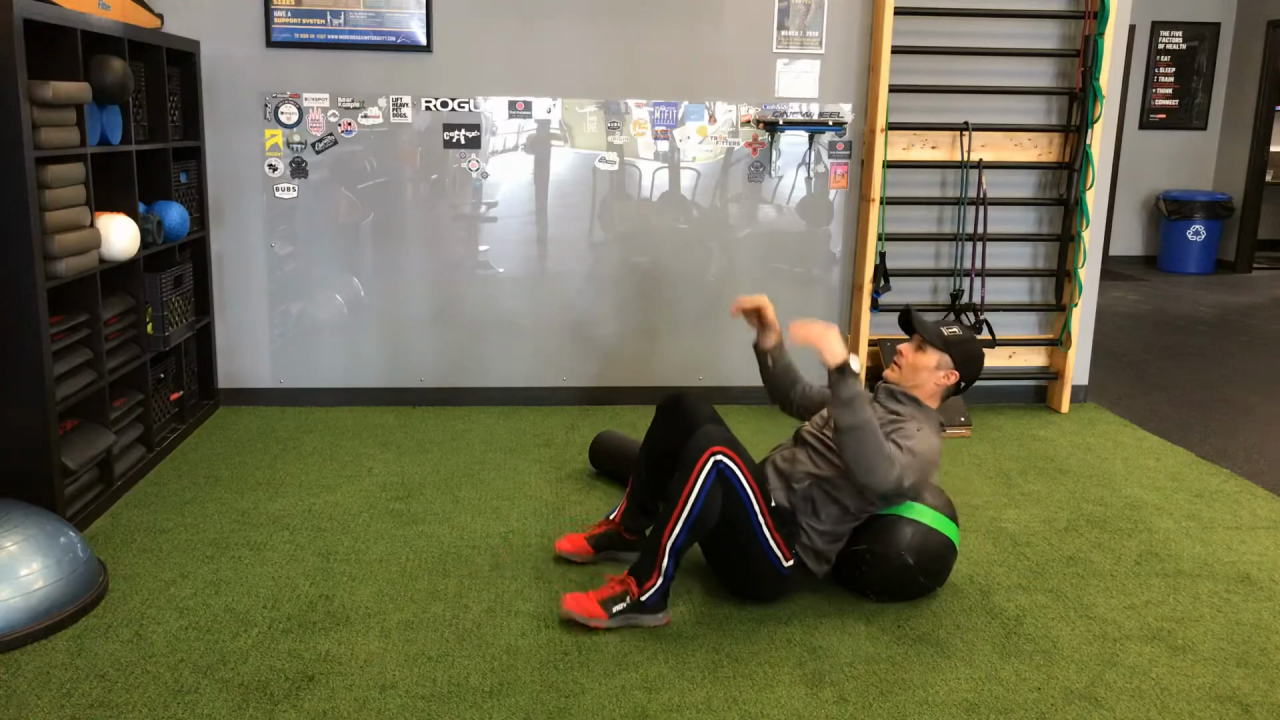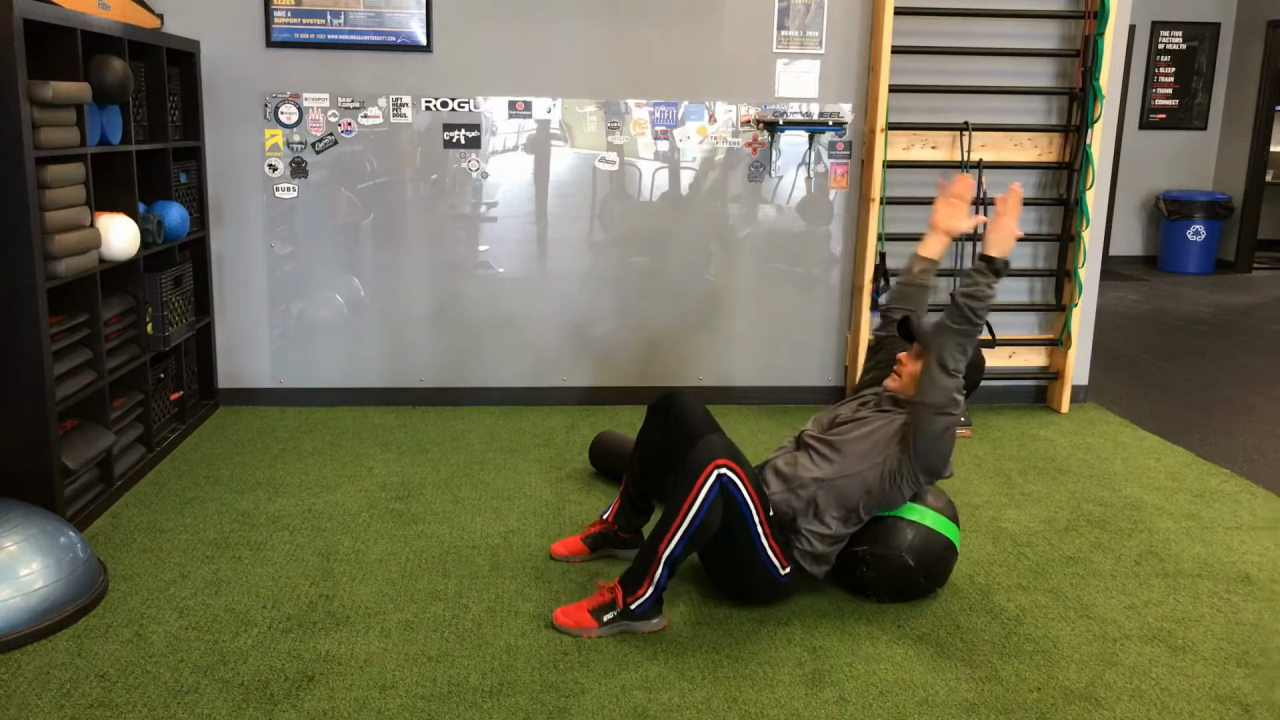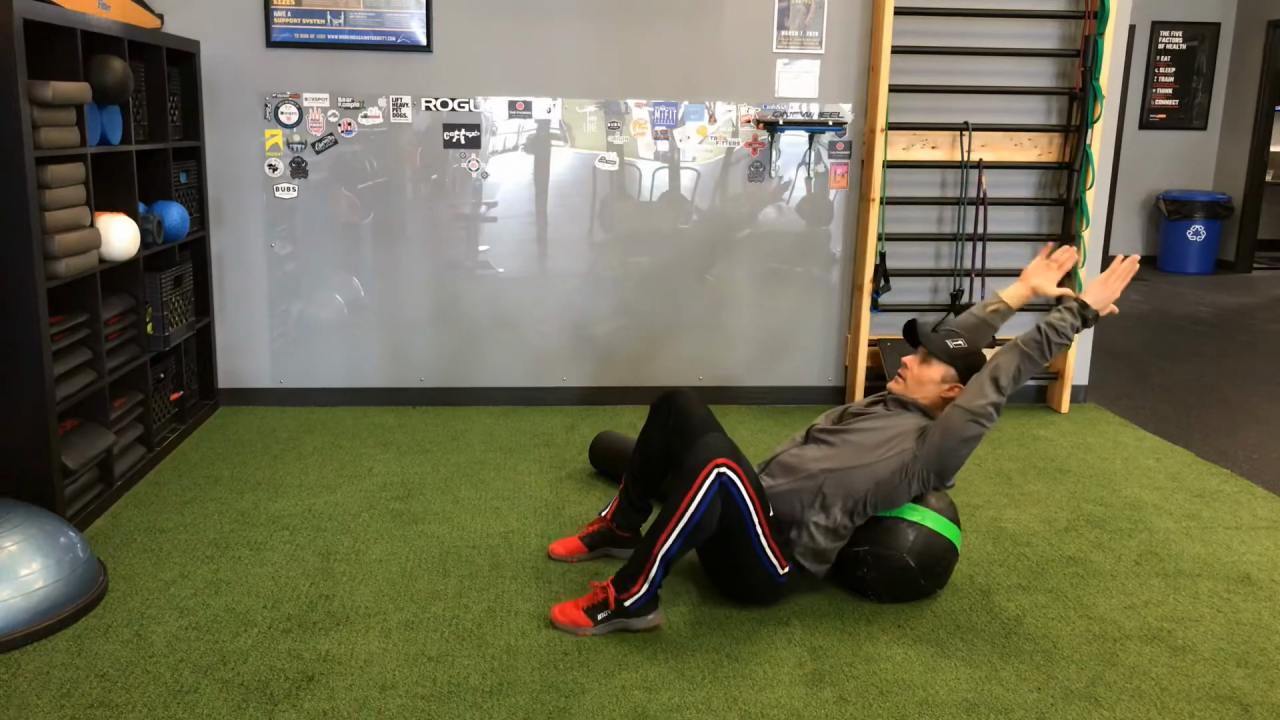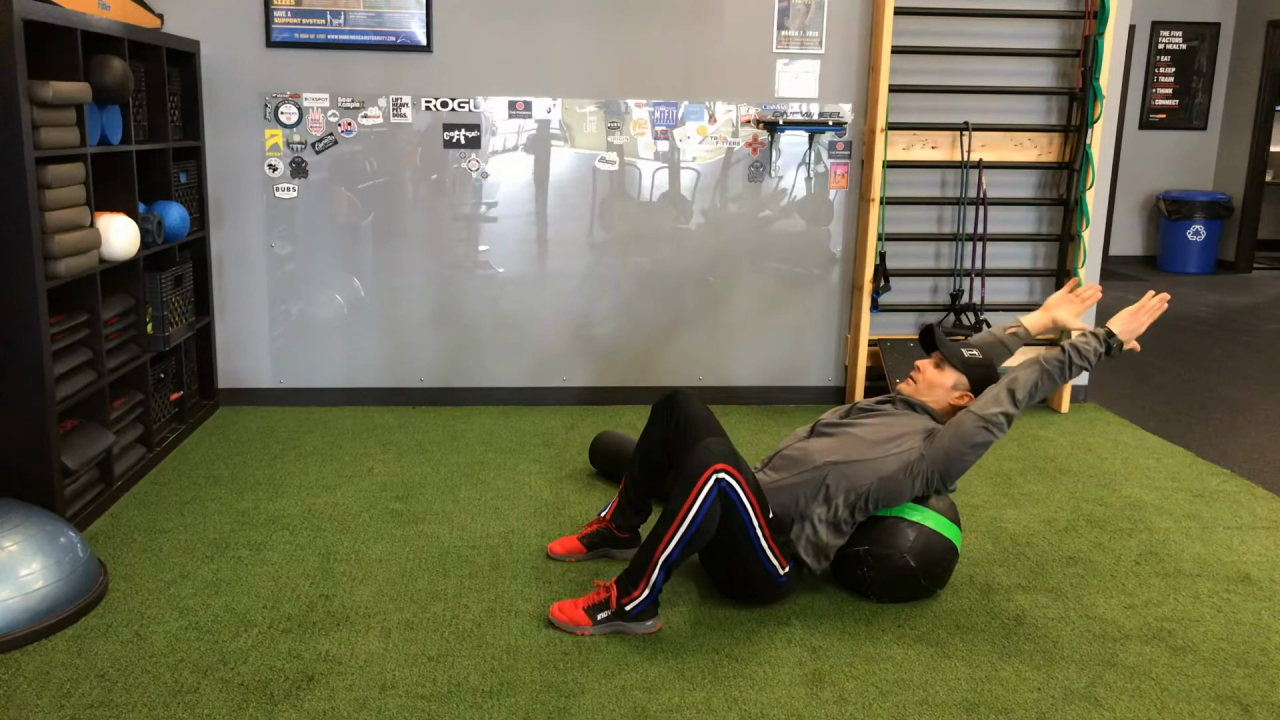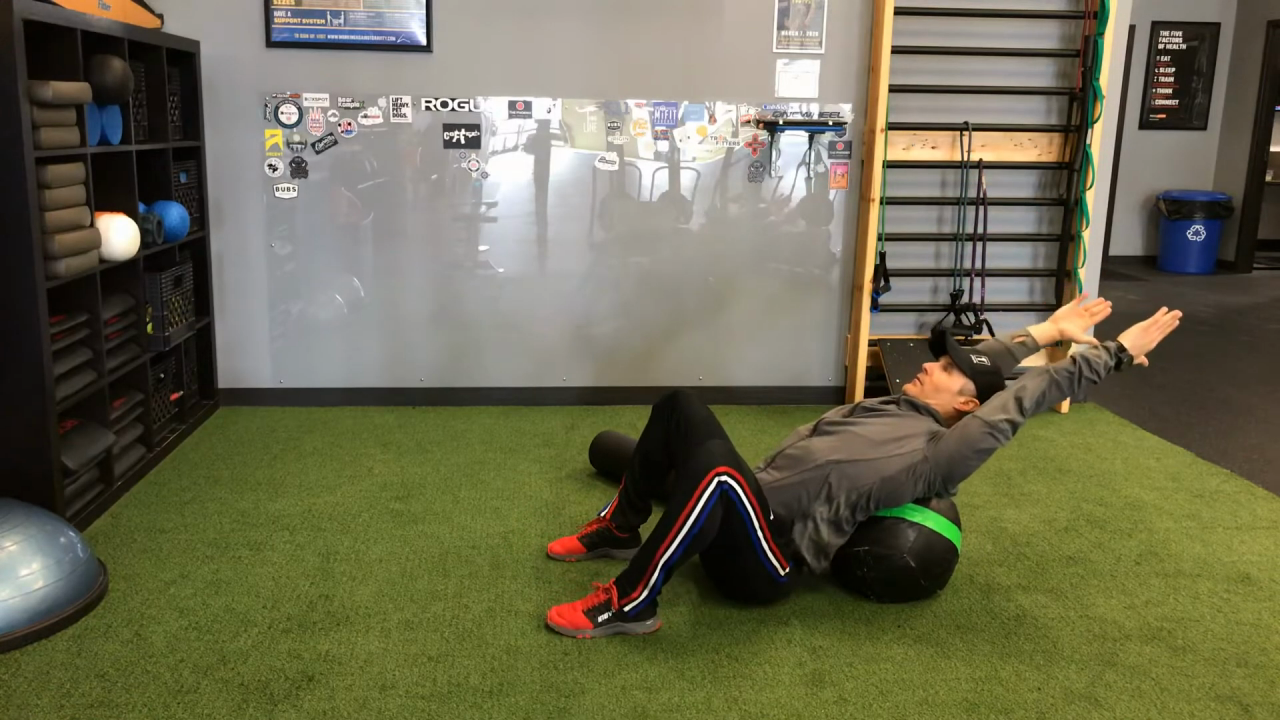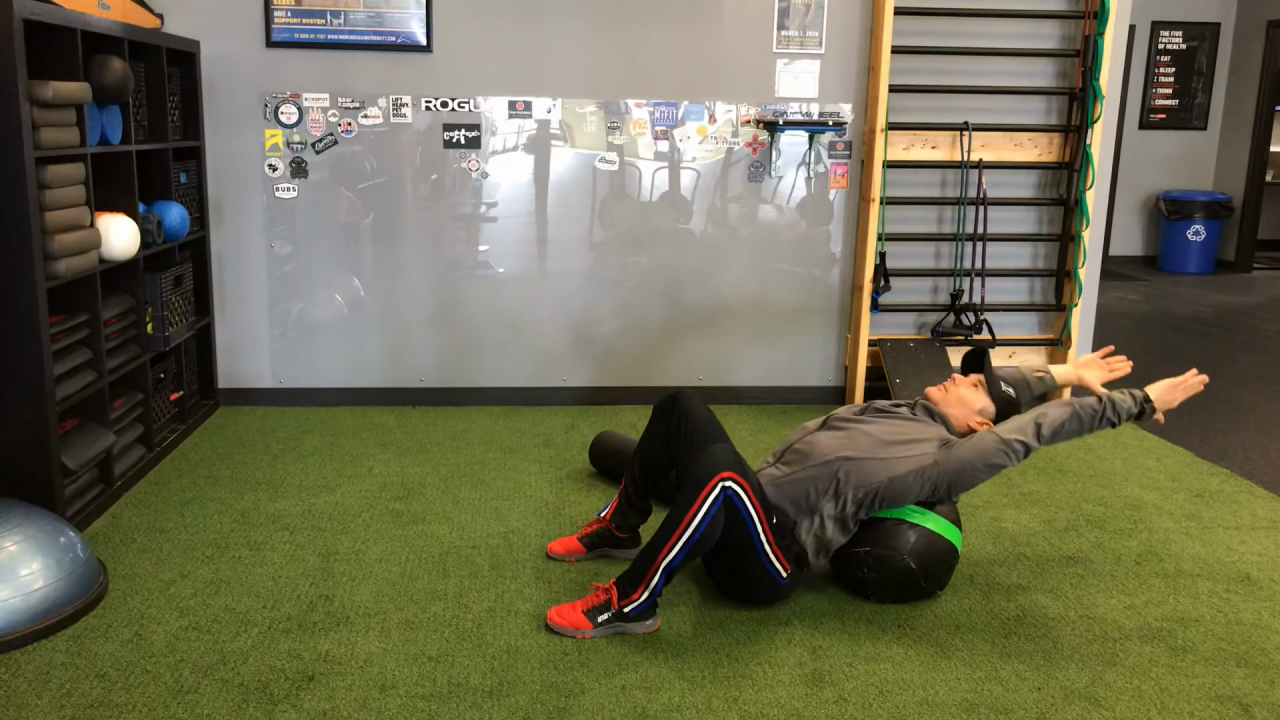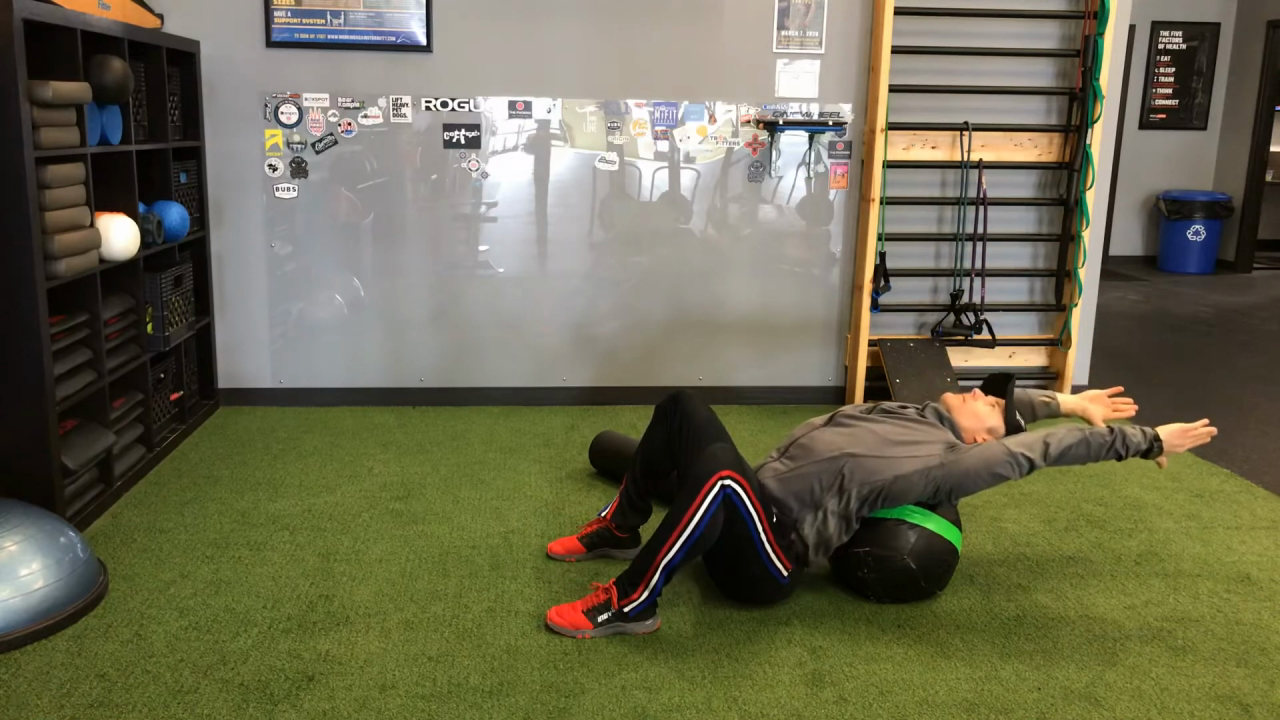
dt=0.7s
person 1, frame 1
left shoulder: (919, 443)
right shoulder: (880, 400)
left elbow: (875, 474)
right elbow: (793, 398)
left wrist: (844, 367)
right wrist: (768, 336)
left hip: (778, 553)
right hip: (754, 505)
left knee: (712, 446)
right knee: (683, 408)
left ankle: (644, 594)
right ankle: (627, 531)
person 1, frame 2
left shoulder: (921, 444)
right shoulder: (880, 394)
left elbow: (949, 355)
right elbow: (896, 319)
left wrist: (991, 260)
right wrist: (936, 239)
left hip: (769, 561)
right hip: (751, 513)
left knee: (712, 460)
right knee: (675, 408)
left ankle: (634, 603)
right ankle: (621, 530)
person 1, frame 3
left shoulder: (930, 447)
right shoulder: (890, 405)
left elbow: (999, 378)
right elbow: (952, 344)
left wrist: (1081, 310)
right wrist: (1019, 292)
left hip: (765, 559)
right hip: (742, 515)
left knee: (712, 461)
right knee: (678, 406)
left ankle: (629, 600)
right ankle: (620, 530)
person 1, frame 4
left shoulder: (934, 450)
right shoulder: (892, 407)
left elbow: (1013, 393)
right elbow: (963, 356)
left wrist: (1102, 339)
right wrist: (1039, 320)
left hip: (766, 558)
right hip: (744, 511)
left knee: (712, 464)
right knee: (678, 406)
left ankle: (630, 603)
right ankle: (618, 530)
person 1, frame 5
left shoulder: (938, 452)
right shoulder: (895, 408)
left elbow: (1019, 403)
right elbow: (970, 361)
left wrist: (1114, 352)
right wrist: (1048, 330)
left hip: (765, 556)
right hip: (739, 510)
left knee: (711, 465)
right knee: (679, 406)
left ankle: (629, 605)
right ankle: (618, 530)
person 1, frame 6
left shoulder: (947, 459)
right shoulder: (910, 412)
left elbow: (1033, 430)
right elbow: (988, 378)
left wrist: (1141, 400)
right wrist: (1065, 372)
left hip: (766, 556)
right hip: (745, 507)
left knee: (716, 473)
right knee: (679, 407)
left ankle: (629, 604)
right ankle: (619, 530)
person 1, frame 7
left shoulder: (951, 461)
right shoulder: (917, 418)
left elbow: (1038, 450)
right elbow: (997, 388)
left wrist: (1146, 440)
right wrist: (1068, 400)
left hip: (765, 553)
right hip: (746, 504)
left knee: (715, 473)
right knee: (681, 408)
left ankle: (629, 604)
right ankle: (618, 530)
